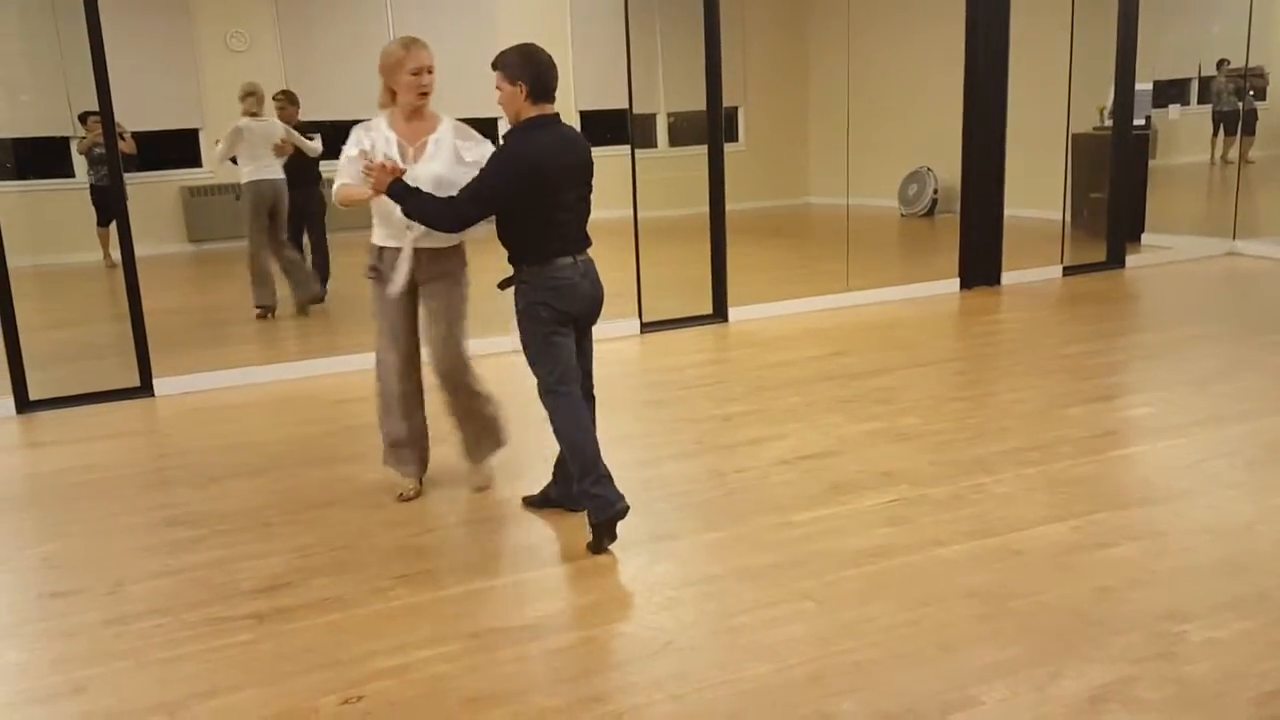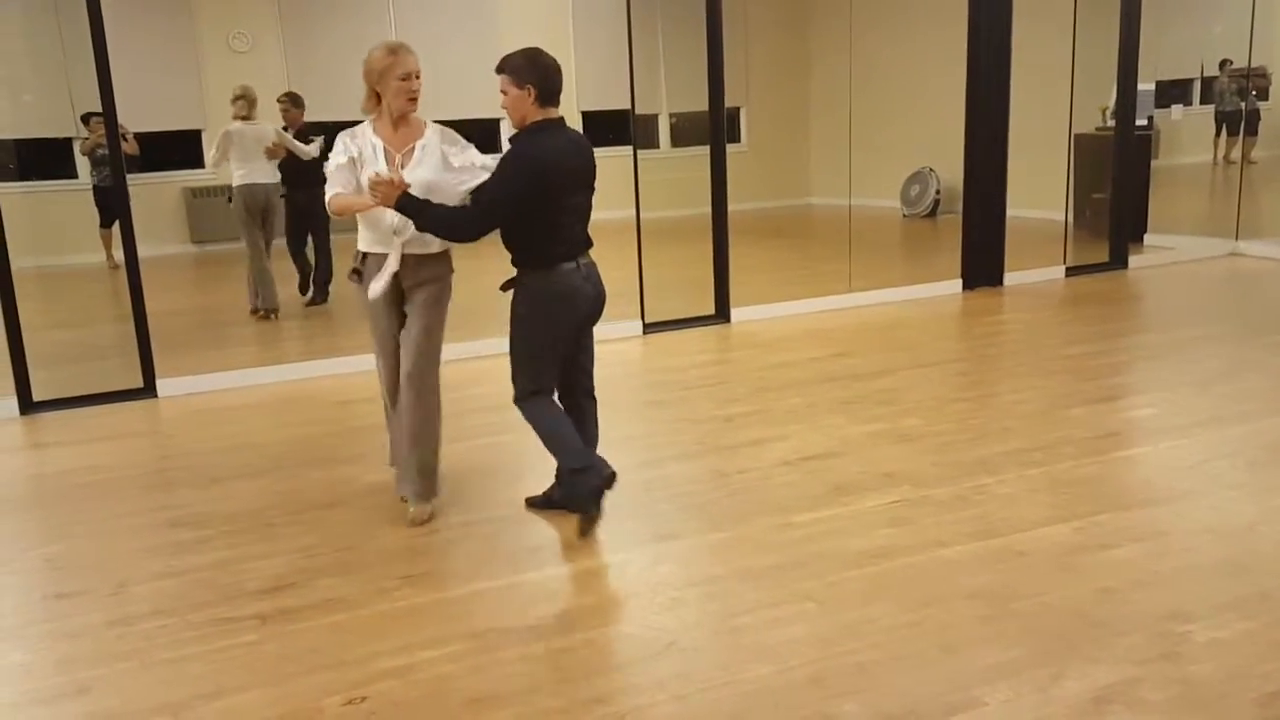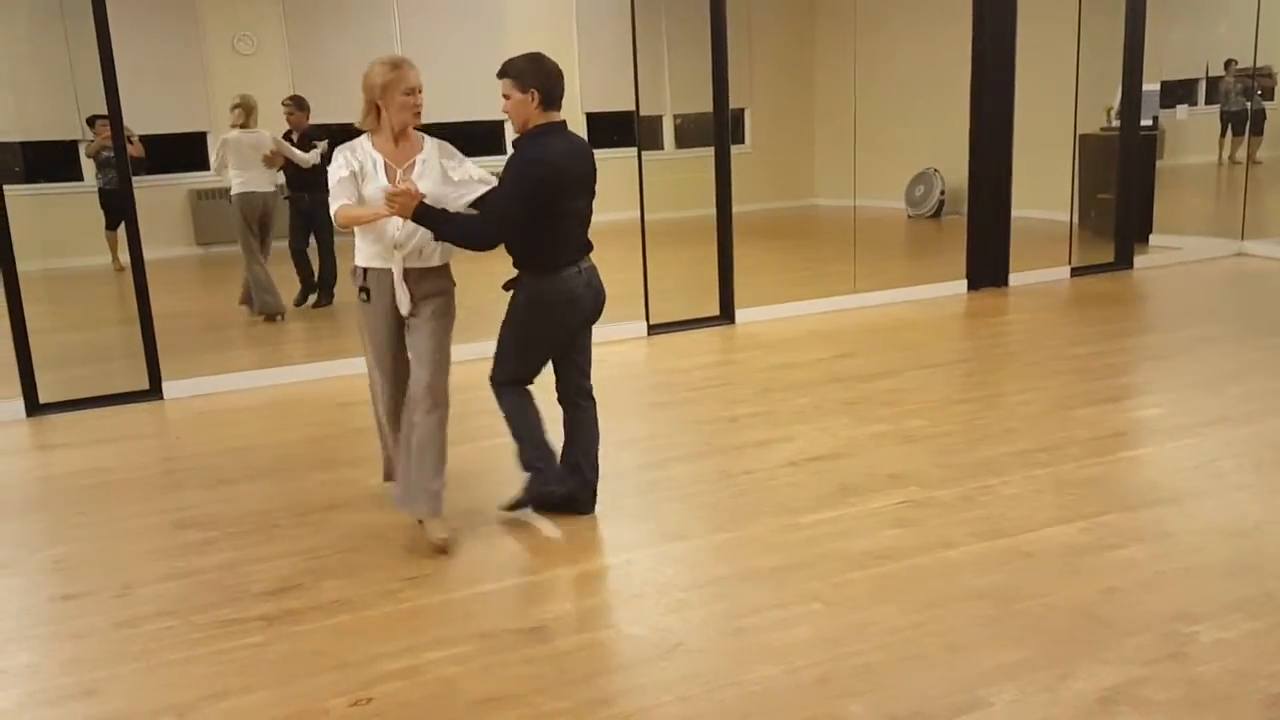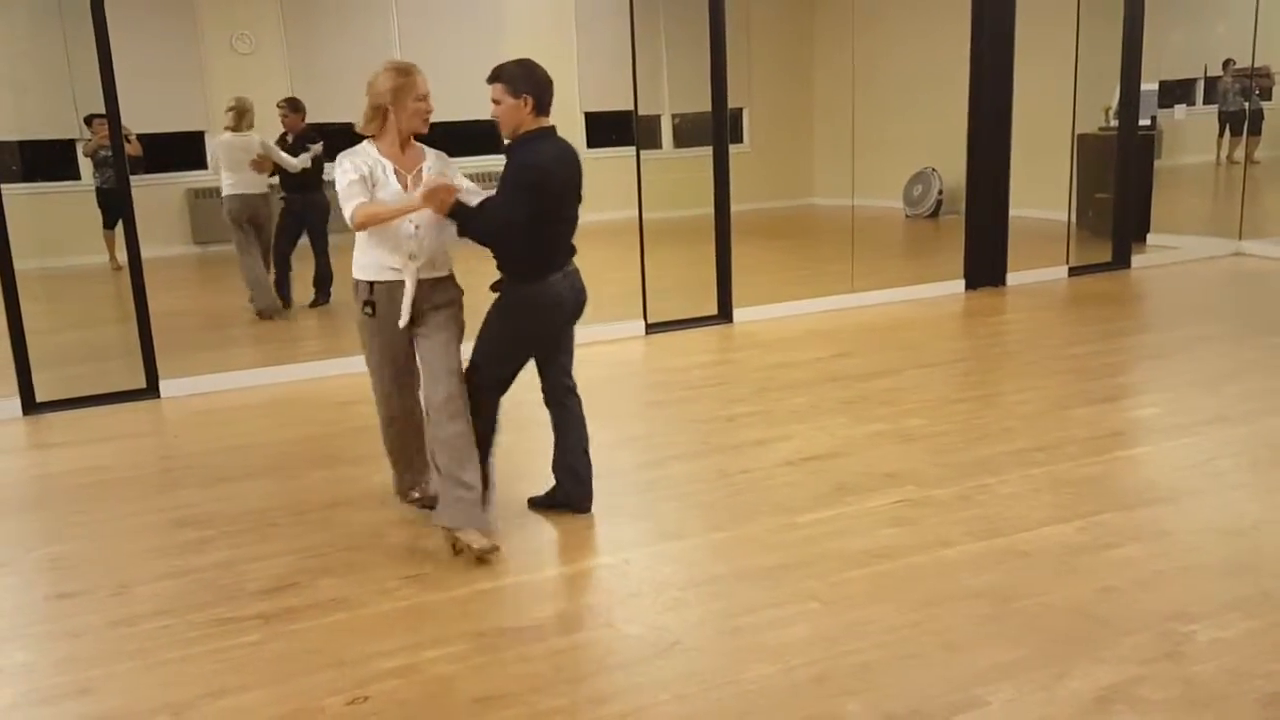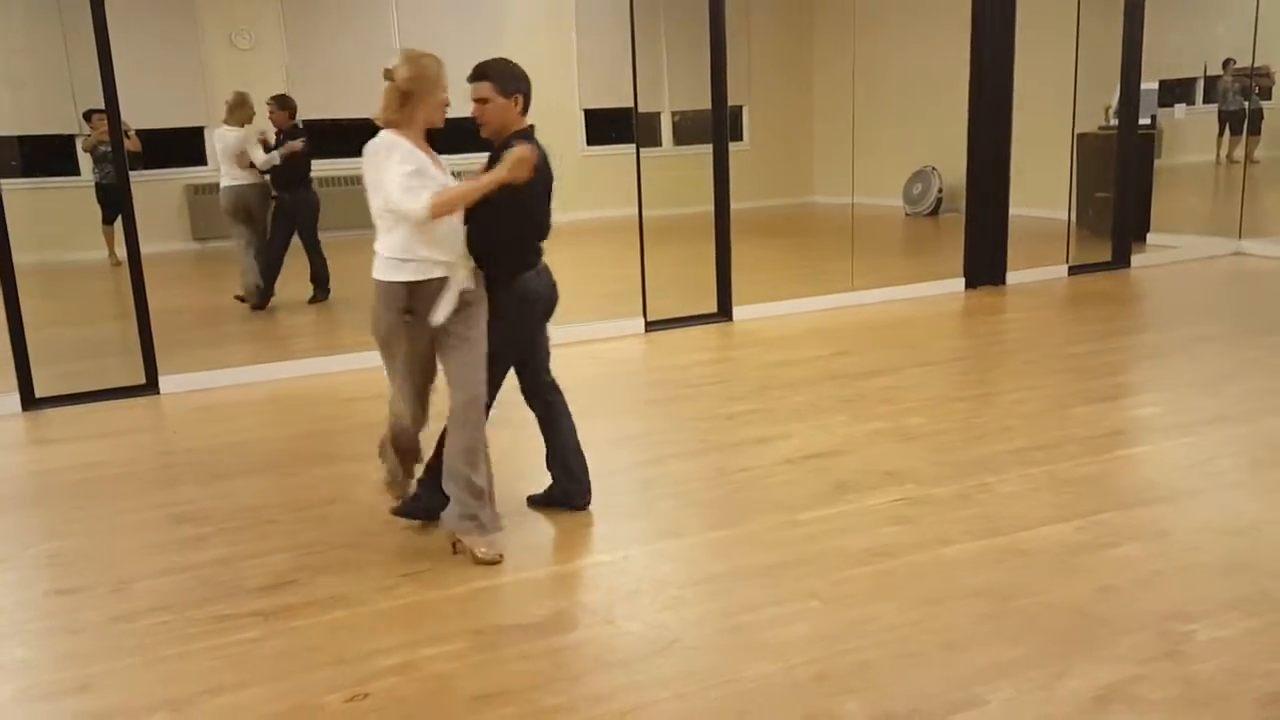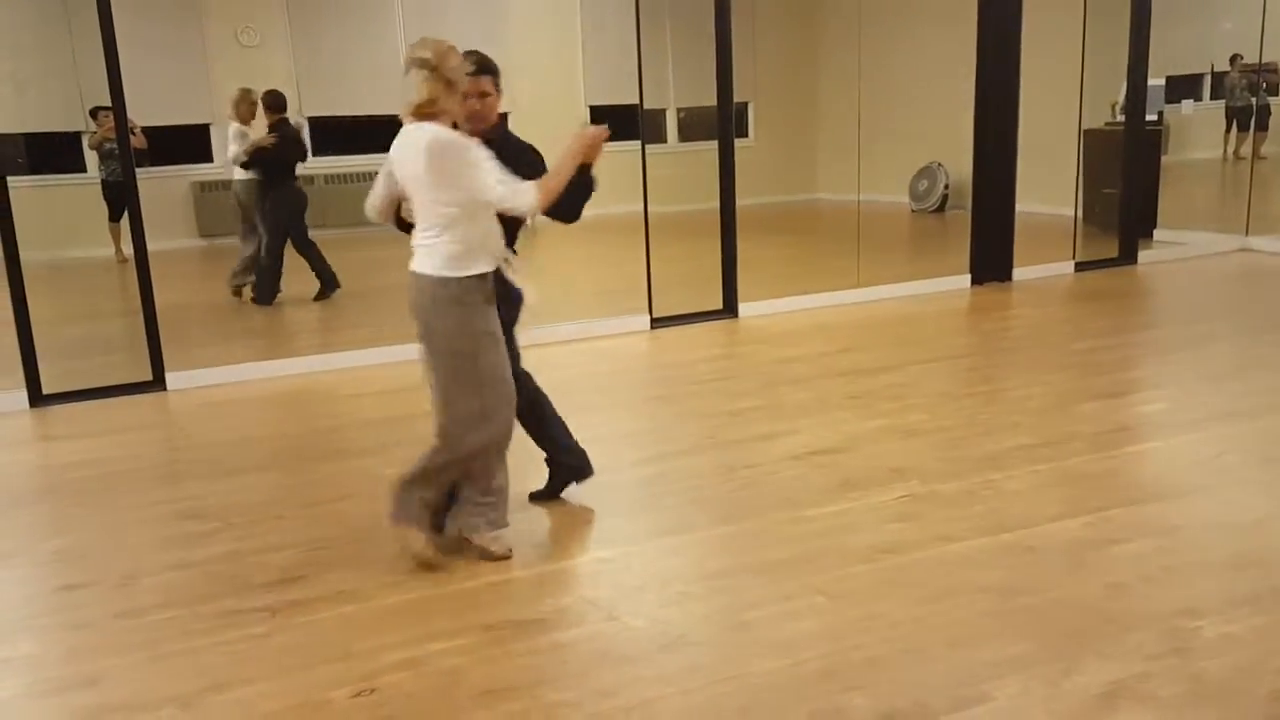
dt=0.2s
person 1, frame 1
left shoulder: (456, 135)
right shoulder: (367, 135)
right elbow: (342, 193)
right wrist: (374, 189)
left hip: (443, 258)
right hip: (390, 259)
left knee: (449, 359)
right knee: (396, 366)
left ankle: (480, 447)
right ankle: (410, 463)
person 1, frame 2
left shoulder: (442, 140)
right shoulder: (352, 141)
left elbow: (492, 179)
right elbow: (335, 201)
right wrist: (375, 199)
left hip: (429, 266)
right hip: (376, 266)
left knee: (417, 371)
right knee: (393, 373)
left ankle: (419, 486)
right ankle: (409, 473)
person 1, frame 3
left shoulder: (439, 154)
right shoulder: (352, 155)
left elbow: (491, 192)
right elbow: (341, 214)
right wrist: (387, 209)
left hip: (431, 280)
right hip: (376, 281)
left knee: (429, 388)
right knee: (390, 388)
left ankle: (428, 507)
right ankle: (406, 479)
person 1, frame 4
left shoulder: (437, 161)
right shoulder: (355, 160)
left elbow: (479, 200)
right elbow: (357, 216)
right wrist: (418, 201)
left hip: (438, 290)
right hip: (380, 292)
left knee: (446, 398)
right knee: (396, 400)
left ankle: (464, 519)
right ankle: (411, 481)
person 1, frame 5
left shoulder: (420, 152)
right shoulder: (385, 150)
right elbow: (420, 207)
left wrist: (505, 179)
right wrist: (495, 177)
left hip: (458, 289)
right hip: (405, 293)
left knee: (469, 402)
right knee: (409, 409)
left ankle: (468, 522)
right ankle: (399, 450)
person 1, frame 6
left shoulder: (406, 144)
right shoulder: (452, 145)
left elbow: (378, 209)
right elbow: (524, 201)
right wrist: (574, 155)
left hip: (434, 281)
right hip: (456, 287)
left knee: (492, 404)
right knee: (480, 412)
left ankle: (473, 517)
right ankle: (412, 508)
person 2, frame 1
left shoulder: (518, 153)
right shoulder: (575, 143)
left elbow: (457, 215)
left wrist: (394, 188)
left hip: (544, 284)
right hip: (583, 275)
left knee: (560, 394)
right knee: (577, 387)
left ankle: (602, 499)
right ankle: (569, 485)
person 2, frame 2
left shoulder: (527, 157)
right shoulder: (578, 147)
left elbow: (472, 225)
left wrist: (403, 202)
left hip: (546, 286)
right hip: (583, 277)
left knee: (533, 393)
right knee: (577, 389)
left ankle: (587, 474)
right ankle: (573, 488)
person 2, frame 3
left shoulder: (531, 159)
right shoulder: (578, 148)
left elbow: (487, 234)
left wrist: (420, 212)
left hip: (546, 288)
right hip: (583, 279)
left knee: (508, 381)
right knee: (575, 388)
left ankle: (547, 476)
right ankle: (577, 487)
person 2, frame 4
left shoulder: (527, 162)
right shoulder: (561, 153)
left elbow: (501, 233)
left wrist: (452, 209)
right wrist: (459, 207)
left hip: (531, 292)
right hip: (561, 284)
left knee: (481, 386)
right knee: (559, 387)
right ankle: (574, 490)
person 2, frame 5
right shoulder: (512, 155)
left elbow: (534, 226)
right elbow: (487, 216)
left wrist: (518, 180)
left hip: (513, 291)
right hip: (527, 284)
right knee: (539, 384)
left ankle: (437, 491)
right ankle: (570, 484)
person 2, frame 6
left shoulder: (515, 155)
left elbow: (565, 209)
left wrist: (583, 168)
right wrist: (408, 210)
left hip: (490, 287)
right knee: (507, 377)
right ankle: (568, 460)
person 3, frame 1
left shoulder: (238, 129)
right shoulder: (279, 126)
left elbow: (220, 157)
right elbow: (314, 150)
left wrist: (222, 145)
right wrist: (317, 141)
left hip: (254, 187)
right hip: (279, 185)
left knee: (259, 246)
right knee: (279, 242)
left ankle: (267, 303)
right ankle: (306, 291)
person 3, frame 2
left shoulder: (229, 132)
right shoulder: (271, 130)
left elbow: (213, 163)
right elbow: (307, 153)
right wrist: (317, 144)
left hip: (246, 190)
right hip: (270, 189)
left knee: (255, 249)
right knee: (262, 248)
left ankle: (268, 303)
right ankle: (259, 300)
person 3, frame 3
left shoulder: (227, 140)
right shoulder: (269, 138)
left elbow: (217, 168)
right elbow: (305, 161)
right wrist: (319, 150)
left hip: (244, 199)
right hip: (268, 197)
left knee: (252, 255)
right knee: (259, 253)
left ankle: (271, 306)
right ankle: (252, 299)
person 3, frame 4
left shoulder: (218, 143)
right shoulder: (259, 142)
left elbow: (214, 168)
right elbow: (293, 166)
right wrist: (311, 153)
left hip: (233, 202)
right hip: (258, 199)
left knee: (248, 253)
right knee: (261, 251)
left ankle: (268, 303)
right ankle: (262, 299)
person 3, frame 5
left shoulder: (218, 134)
right shoulder: (246, 136)
right elbow: (262, 163)
right wrist: (285, 150)
left hip: (228, 193)
right hip: (252, 190)
left knee: (245, 242)
right knee: (259, 241)
left ankle: (252, 285)
right ankle: (254, 288)
person 3, frame 6
left shoulder: (236, 128)
right shoulder: (239, 131)
right elbow: (233, 157)
right wrist: (252, 144)
left hip: (241, 185)
right hip: (251, 186)
left knee: (250, 236)
left ankle: (239, 278)
person 4, frame 1
left shoulder: (309, 132)
left elbow: (312, 155)
left wrist: (292, 151)
left hip: (311, 194)
right hip: (288, 195)
left knee: (317, 241)
right knee: (293, 241)
left ankle: (318, 286)
person 4, frame 2
left shoulder: (313, 134)
left elbow: (311, 160)
right elbow: (266, 160)
left wrist: (285, 155)
left hip: (314, 195)
right hip: (292, 197)
left knee: (320, 244)
right knee: (294, 243)
left ankle: (320, 289)
right ankle: (305, 276)
person 4, frame 3
left shoulder: (317, 138)
right shoulder: (286, 139)
left elbow: (312, 166)
right elbow: (275, 164)
left wrist: (284, 162)
left hip: (318, 199)
right hip: (297, 200)
left knee: (324, 247)
right knee: (296, 246)
left ankle: (325, 292)
right ankle: (307, 284)
person 4, frame 4
left shoulder: (311, 140)
right shoulder: (282, 140)
left elbow: (309, 171)
right elbow: (279, 166)
left wrist: (276, 166)
left hip: (313, 200)
right hip: (292, 201)
left knee: (319, 247)
right knee: (280, 248)
left ankle: (322, 292)
right ankle: (283, 295)
person 4, frame 5
left shoulder: (297, 137)
right shoulder: (283, 135)
left elbow: (284, 168)
right wrist: (266, 146)
left hip: (300, 199)
right hip: (286, 199)
left knee: (310, 244)
right knee: (274, 248)
left ankle: (321, 288)
right ankle: (264, 294)
person 4, frame 6
left shoulder: (275, 135)
right shoulder: (291, 132)
left elbow: (249, 163)
right elbow: (302, 155)
left wrist: (246, 156)
left hip: (281, 195)
right hip: (291, 191)
left knee: (288, 242)
right knee: (287, 242)
